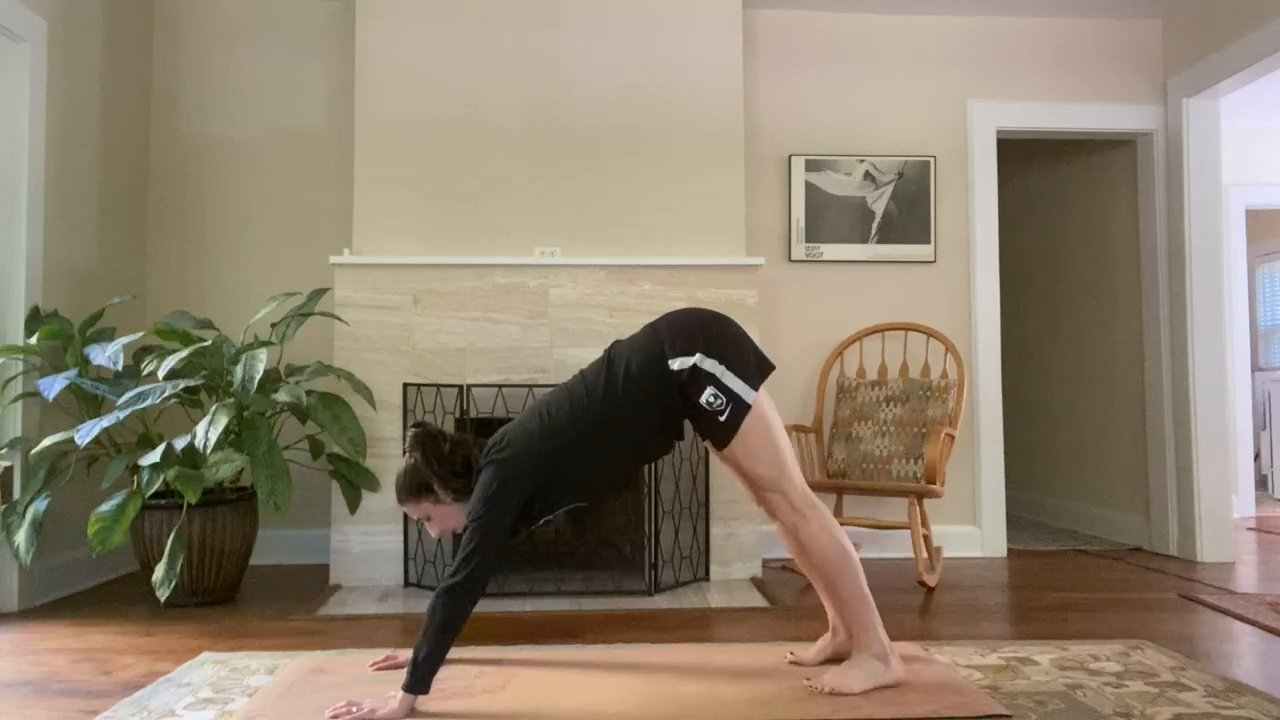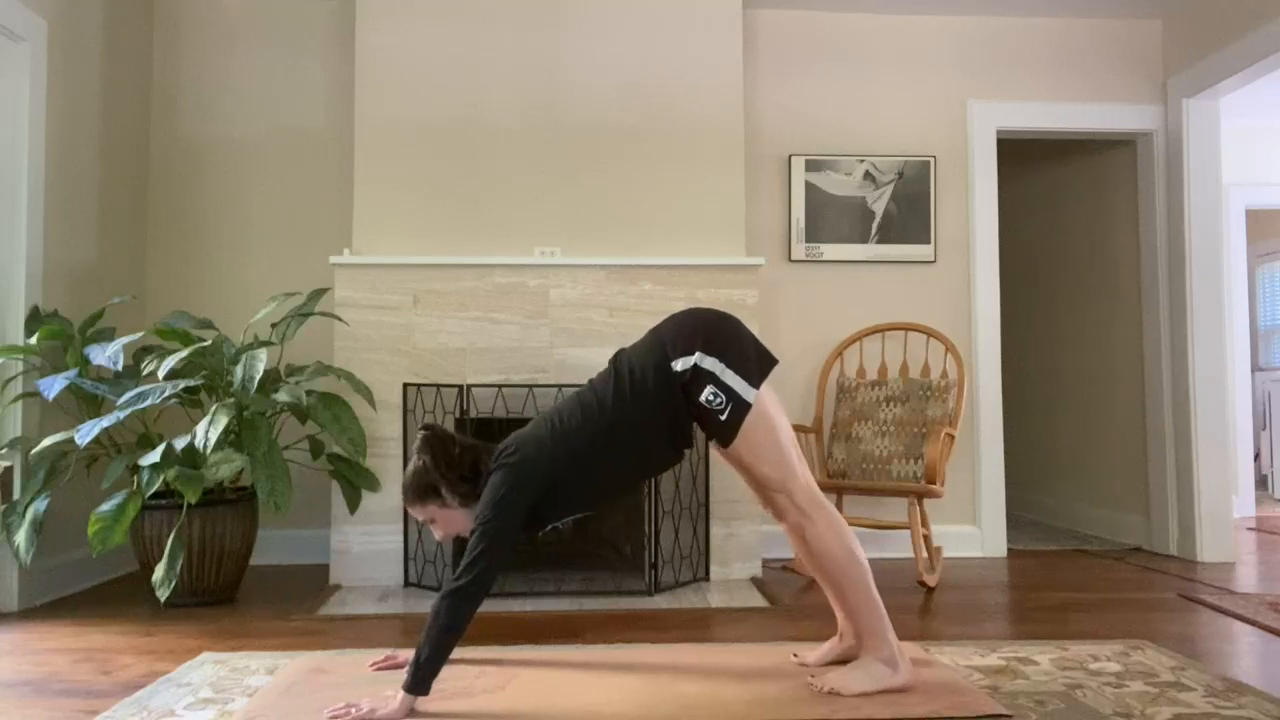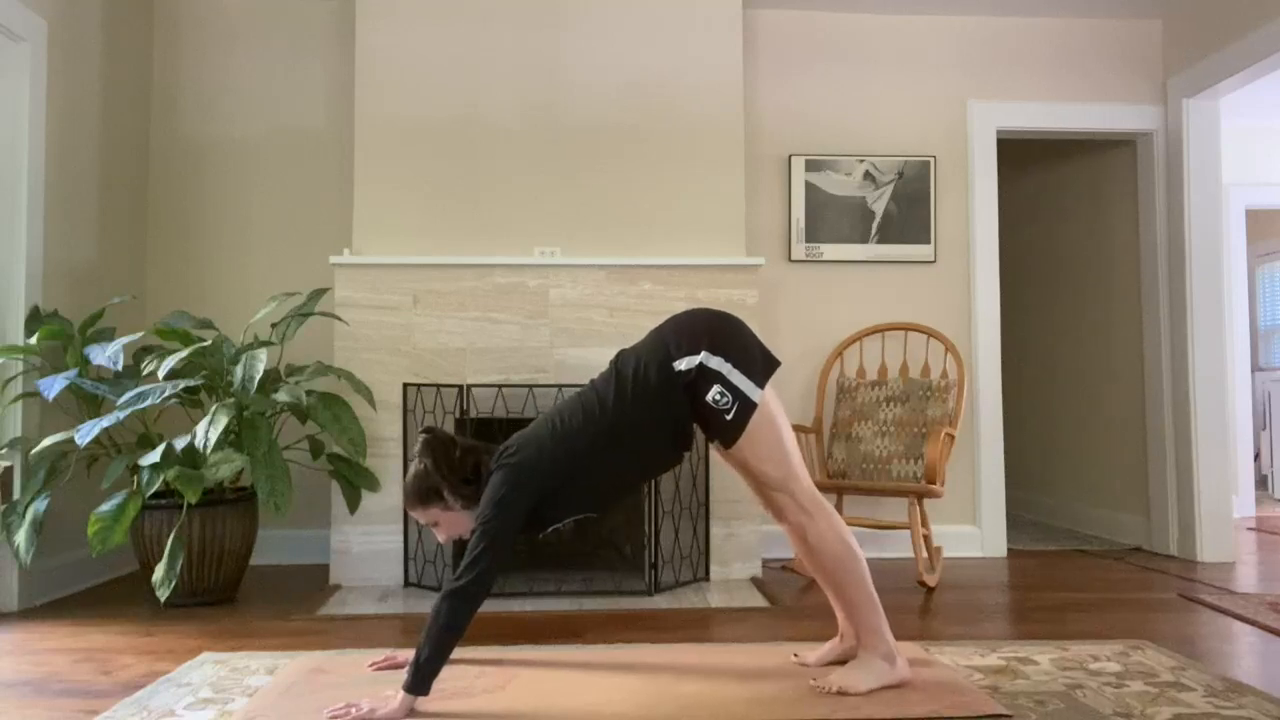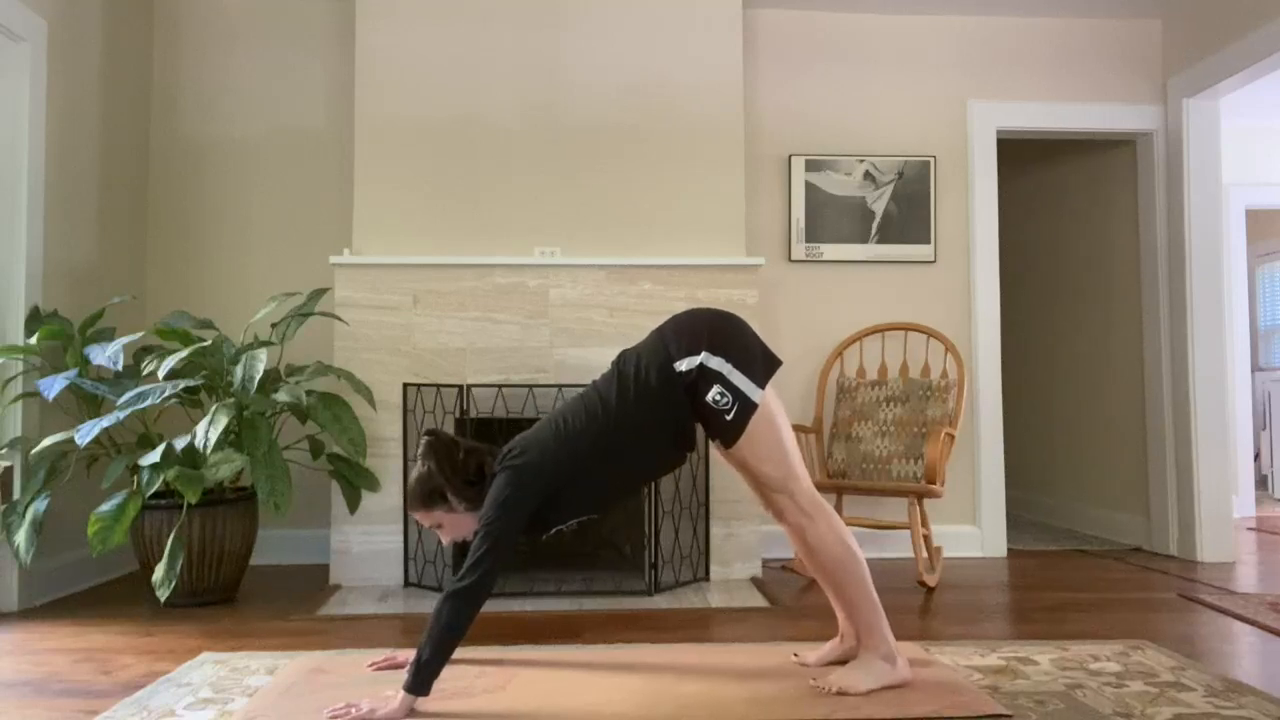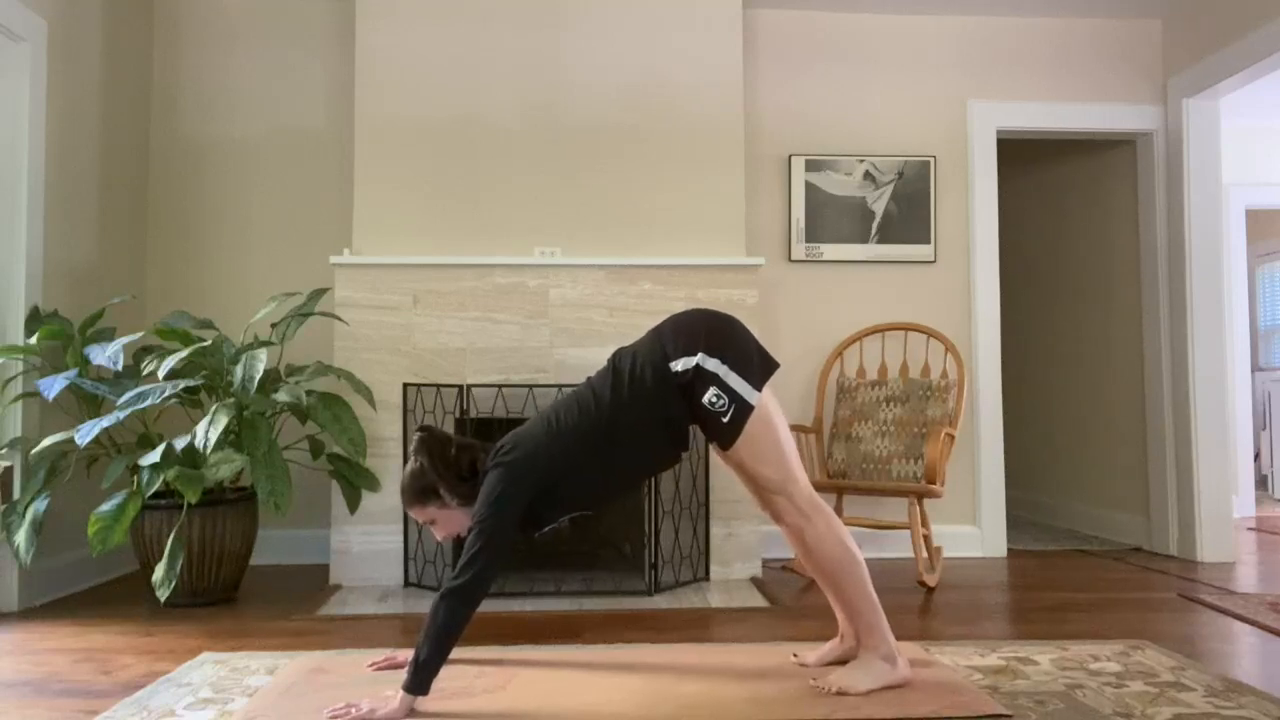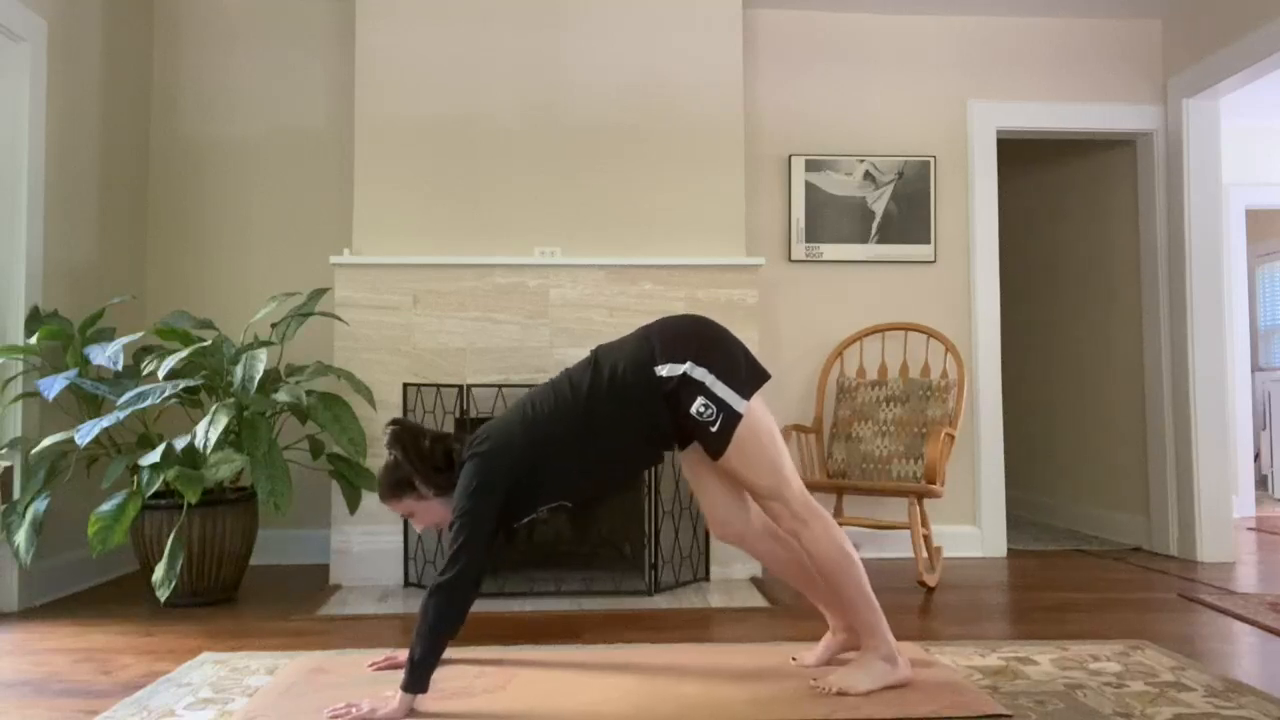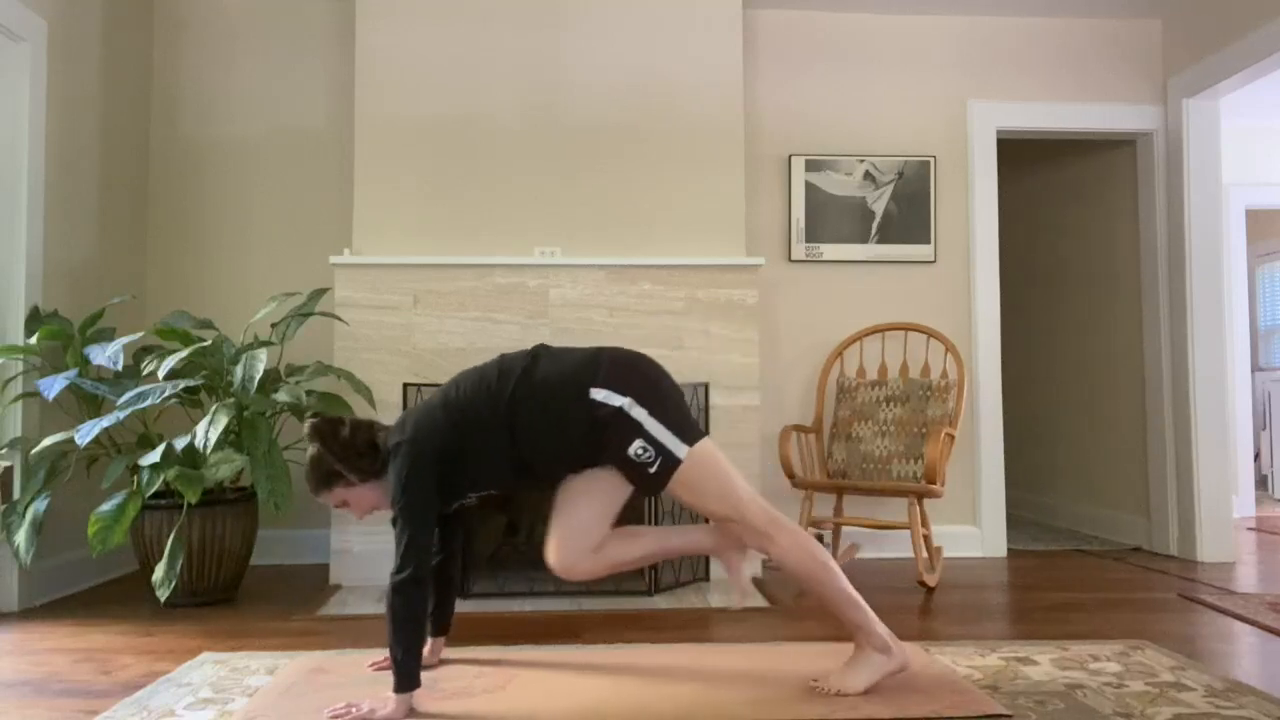
dt=0.4s
person 1, frame 1
left shoulder: (502, 473)
right shoulder: (497, 470)
left elbow: (462, 582)
right elbow: (468, 577)
right wrist: (427, 649)
left hip: (692, 358)
right hip: (682, 364)
left knee: (788, 499)
right knee: (776, 500)
left ankle: (876, 653)
right ankle: (842, 632)
person 1, frame 2
left shoulder: (510, 478)
right shoulder: (505, 475)
left elbow: (466, 586)
right elbow: (470, 584)
right wrist: (428, 652)
left hip: (696, 357)
right hip: (689, 364)
left knee: (796, 499)
right knee: (784, 502)
left ankle: (884, 655)
right ankle: (852, 635)
person 1, frame 3
left shoulder: (512, 479)
right shoulder: (507, 477)
left elbow: (467, 586)
right elbow: (470, 584)
right wrist: (429, 650)
left hip: (700, 359)
right hip: (691, 366)
left knee: (795, 501)
right knee: (784, 504)
left ankle: (881, 652)
right ankle: (852, 634)
person 1, frame 4
left shoulder: (515, 482)
right shoulder: (509, 477)
left elbow: (469, 587)
right elbow: (472, 583)
right wrist: (431, 650)
left hip: (701, 358)
right hip: (691, 366)
left knee: (796, 501)
right knee: (784, 505)
left ankle: (882, 654)
right ankle: (853, 635)
person 1, frame 5
left shoulder: (508, 477)
right shoulder: (504, 475)
left elbow: (466, 584)
right elbow: (469, 582)
right wrist: (428, 650)
left hip: (697, 359)
right hip: (687, 366)
left knee: (794, 502)
right knee: (781, 507)
left ankle: (883, 653)
right ankle: (853, 634)
person 1, frame 6
left shoulder: (483, 471)
right shoulder: (483, 470)
left elbow: (454, 580)
right elbow: (464, 573)
right wrist: (429, 647)
left hip: (683, 367)
right hip: (674, 377)
left knee: (789, 507)
right knee: (732, 525)
left ankle: (883, 653)
right ankle: (844, 627)
person 1, frame 7
left shoulder: (408, 457)
right shoulder: (423, 453)
left elbow: (410, 572)
right elbow: (443, 545)
right wrist: (433, 642)
left hip: (610, 397)
right hip: (598, 411)
left knee: (748, 518)
right knee: (569, 558)
left ankle: (878, 645)
right ankle: (712, 539)
